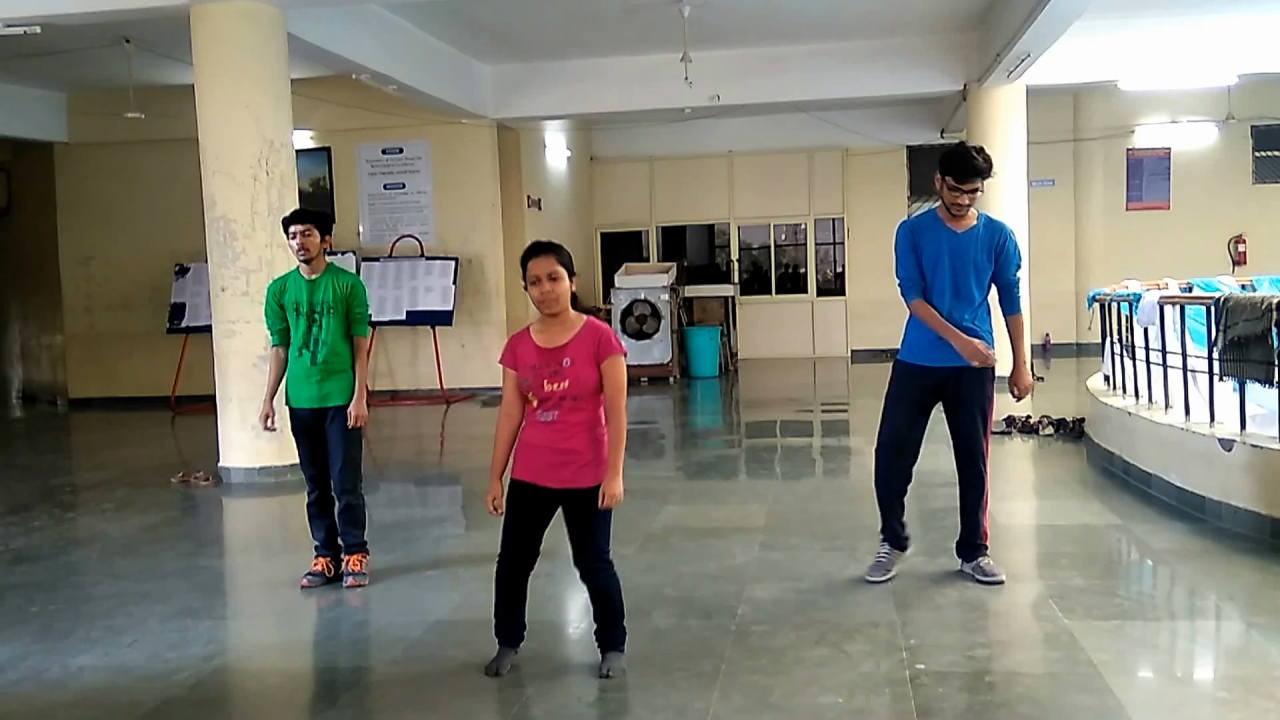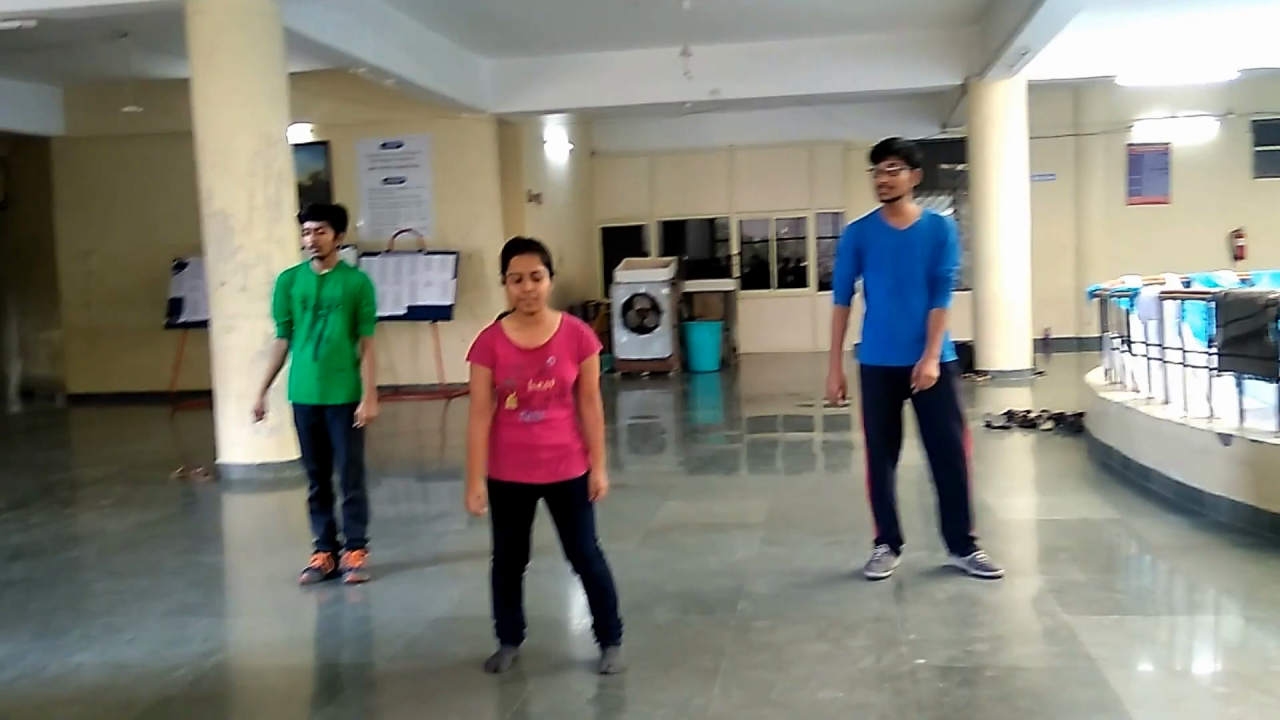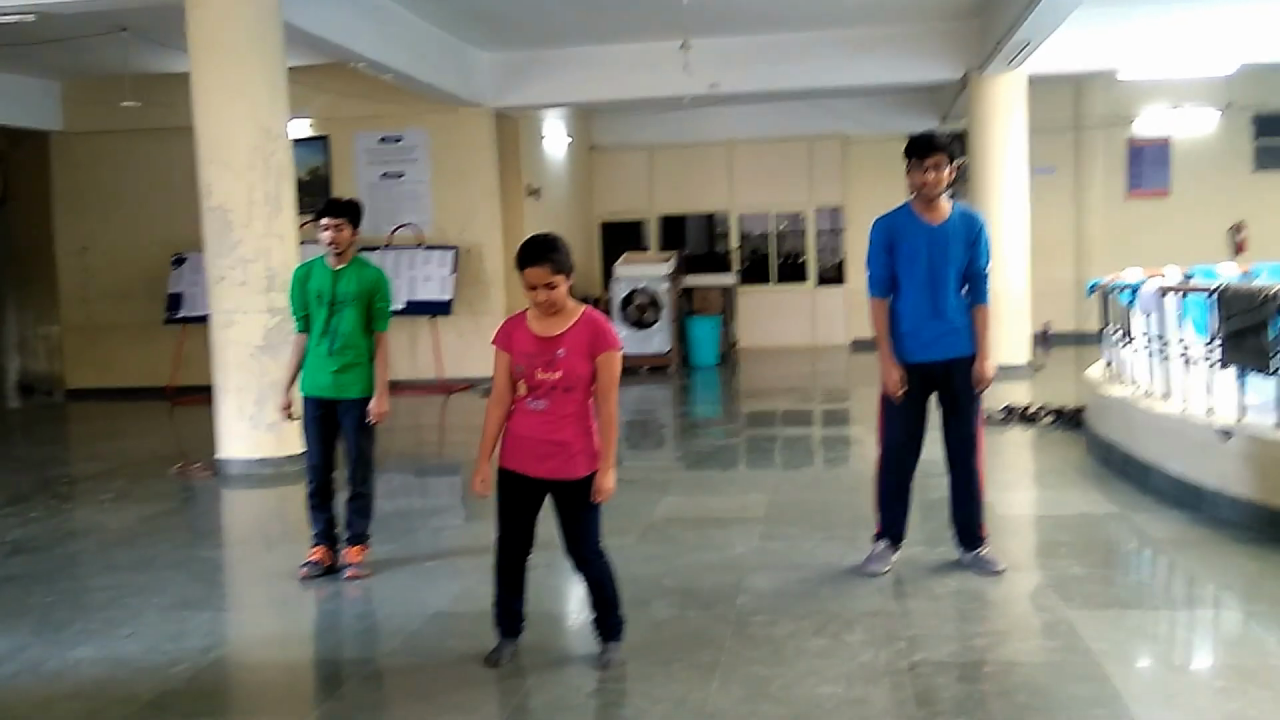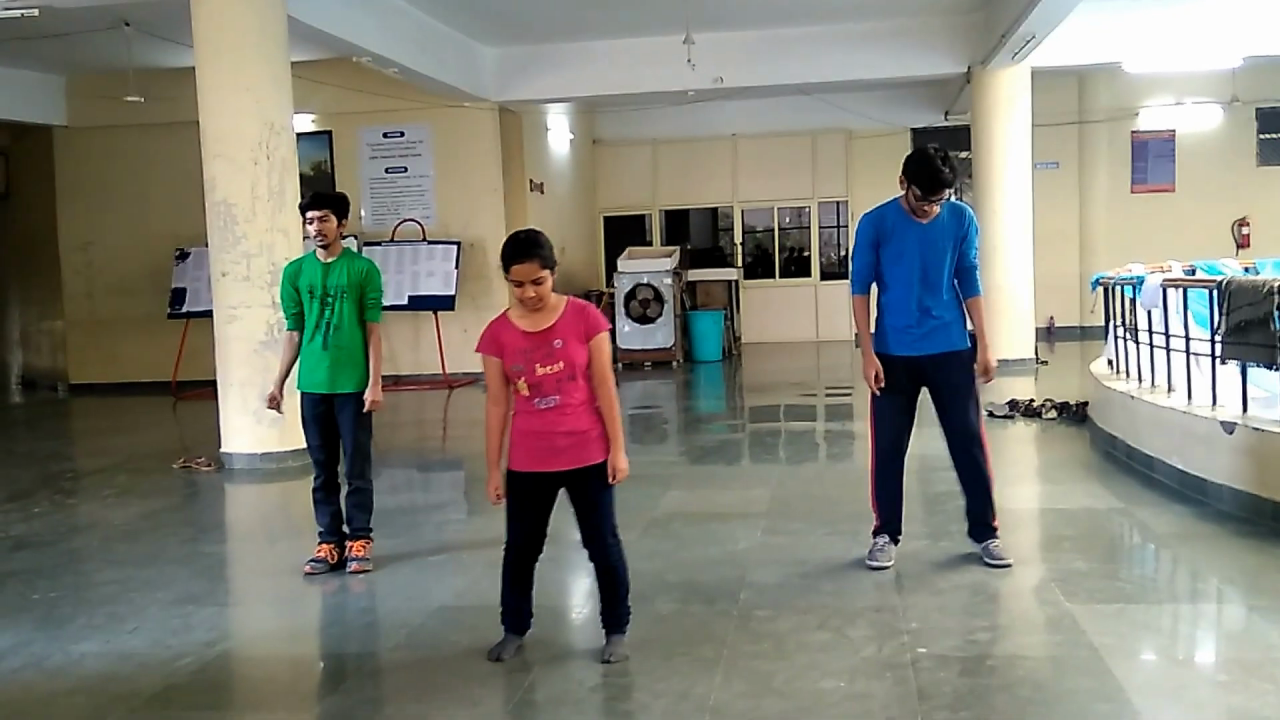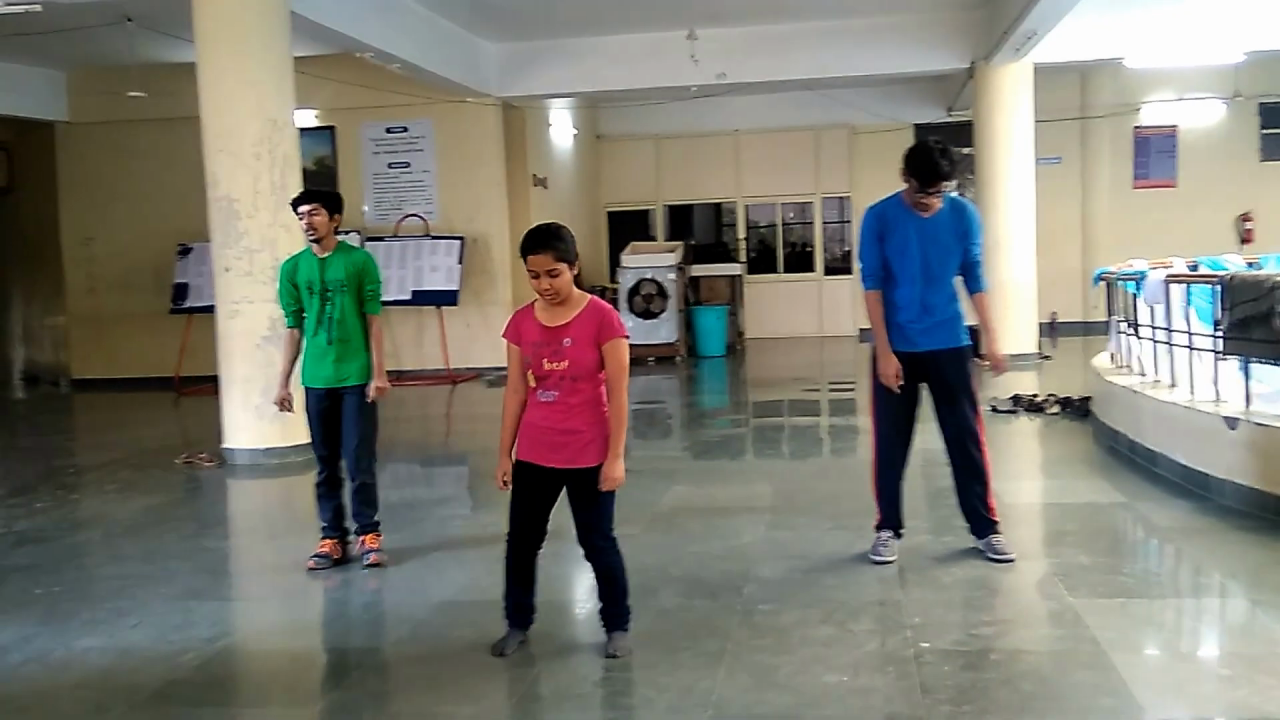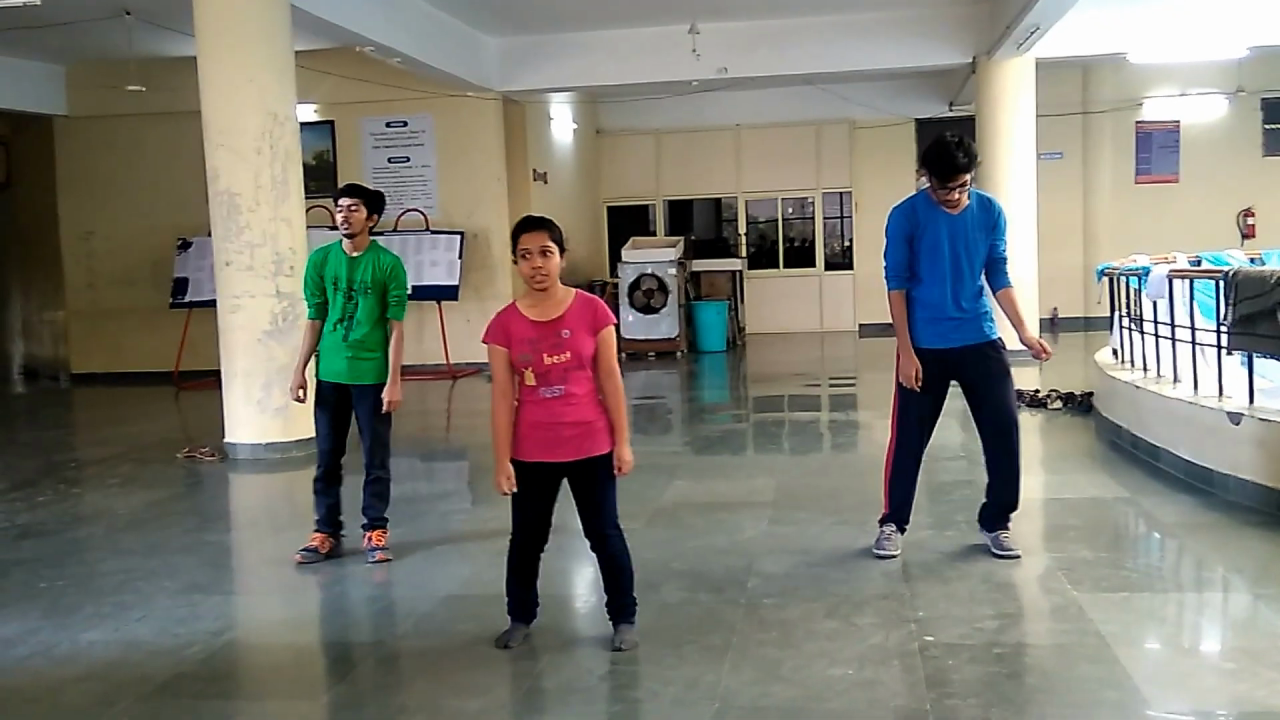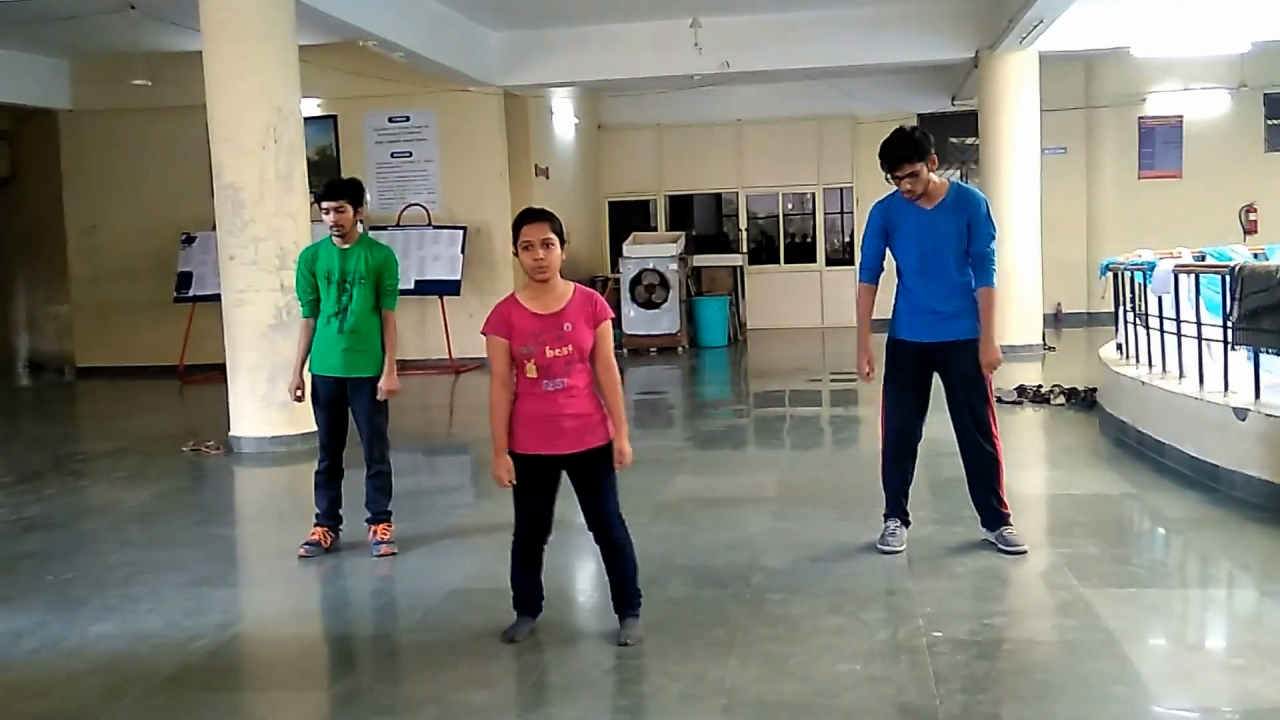
dt=0.7s
person 1, frame 1
left shoulder: (599, 337)
right shoulder: (518, 346)
left elbow: (615, 410)
right elbow: (511, 415)
left wrist: (614, 474)
right wrist: (495, 478)
left hip: (585, 476)
right hip: (530, 476)
left knee: (594, 564)
right knee: (513, 560)
left ankle: (613, 646)
right ankle: (508, 643)
person 1, frame 2
left shoulder: (576, 334)
right shoulder: (489, 342)
left elbow: (589, 404)
right elbow: (480, 415)
left wrist: (598, 466)
right wrist: (474, 481)
left hip: (568, 468)
right hip: (508, 473)
left knee: (586, 555)
right knee: (508, 558)
left ankle: (610, 641)
right ankle: (509, 640)
person 1, frame 3
left shoulder: (595, 328)
right shoulder: (511, 330)
left elbow: (607, 403)
right elbow: (500, 399)
left wrist: (607, 467)
right wrist: (484, 461)
left hip: (575, 466)
right hip: (519, 465)
left knee: (586, 552)
right knee: (510, 549)
left ankle: (611, 635)
right ankle: (508, 633)
person 1, frame 4
left shoulder: (584, 317)
right shoulder: (497, 332)
left elbow: (605, 385)
right elbow: (497, 404)
left wrist: (618, 448)
right wrist: (494, 468)
left hip: (587, 455)
right hip: (528, 462)
left knee: (602, 544)
right knee: (521, 547)
left ankle: (616, 630)
right ankle: (514, 629)
person 1, frame 5
left shoulder: (602, 317)
right shoulder: (521, 321)
left elbow: (617, 393)
right elbow: (516, 390)
left wrist: (615, 456)
right wrist: (505, 452)
left hip: (588, 455)
right hip: (534, 455)
left knee: (597, 542)
right knee: (521, 540)
left ankle: (617, 626)
right ankle: (518, 624)
person 1, frame 6
left shoulder: (591, 309)
right shoulder: (505, 322)
left elbow: (610, 379)
right elbow: (503, 395)
left wrist: (623, 441)
right wrist: (502, 460)
left hip: (591, 446)
right hip: (532, 452)
left knee: (605, 534)
right knee: (526, 537)
left ankle: (623, 619)
right ankle: (520, 618)
person 1, frame 7
left shoulder: (590, 304)
right shoulder: (505, 314)
left elbow: (606, 371)
right elbow: (500, 386)
left wrist: (621, 432)
right wrist: (500, 451)
left hip: (590, 439)
right hip: (530, 445)
left knee: (608, 526)
right knee: (529, 530)
left ankle: (629, 612)
right ankle: (526, 611)
person 2, frame 1
left shoulder: (997, 234)
right shoulder: (913, 231)
left elbow: (1011, 300)
right elbow: (913, 296)
left wrist: (1021, 363)
right wrist: (958, 340)
left hip: (975, 364)
right hip: (920, 359)
left knee: (974, 459)
right knee: (892, 450)
left ankle: (973, 551)
right ankle: (892, 541)
person 2, frame 2
left shoulder: (940, 229)
right shoulder: (857, 234)
left elbow: (942, 296)
right elbow: (842, 299)
left wrist: (930, 357)
right wrist: (835, 365)
left hip: (932, 360)
right hip: (878, 363)
left knee: (950, 452)
right knee: (880, 456)
left ankle: (963, 545)
right ankle: (887, 544)
person 2, frame 3
left shoulder: (971, 225)
right shoulder: (888, 227)
left elbow: (979, 293)
right elbow: (879, 295)
left wrist: (983, 355)
right wrist: (887, 360)
left hip: (960, 357)
right hip: (907, 358)
left knee: (965, 450)
right knee: (898, 451)
left ankle: (971, 540)
right ankle: (887, 539)
person 2, frame 4
left shoulder: (961, 219)
right shoulder: (875, 223)
left elbow: (969, 283)
right elbow: (860, 288)
left wrist: (983, 346)
right wrist: (868, 352)
left hip: (950, 348)
right hip: (894, 352)
left knee: (969, 439)
right knee: (888, 445)
left ankle: (984, 531)
right ankle: (886, 533)
person 2, frame 5
left shoulder: (964, 215)
right shoulder: (878, 218)
left elbow: (974, 280)
right elbow: (872, 285)
left wrist: (989, 338)
right wrist: (885, 351)
left hip: (951, 345)
right hip: (896, 348)
left knee: (967, 437)
right knee: (890, 441)
left ankle: (985, 528)
right ankle: (888, 528)
person 2, frame 6
left shoulder: (990, 211)
right shoulder: (905, 215)
left elbow: (998, 276)
right elbow: (897, 284)
left wrist: (1024, 331)
right wrist: (905, 352)
left hip: (980, 340)
right hip: (924, 345)
left knee: (1004, 431)
right knee: (908, 438)
left ankle: (995, 522)
right ankle: (893, 523)
person 2, frame 7
left shoulder: (970, 204)
right shoulder: (884, 213)
left elbow: (984, 272)
right elbow: (869, 275)
left wrist: (989, 338)
right wrist: (864, 341)
left hip: (965, 337)
right hip: (908, 339)
left knee: (978, 430)
right knee: (899, 431)
left ankle: (995, 520)
right ankle: (896, 518)
person 3, frame 1
left shoulder: (348, 284)
right shoulder: (279, 289)
left elbow: (360, 346)
right elbow: (279, 349)
left wrist: (360, 397)
right wrist: (268, 400)
left hip: (341, 397)
right hip: (301, 400)
left knee: (346, 482)
right knee: (315, 484)
left ankle: (355, 554)
right ankle: (325, 555)
person 3, frame 2
left shoulder: (357, 282)
right shoulder: (288, 281)
left elbow: (366, 344)
right elbow: (282, 340)
left wrist: (369, 396)
right wrist: (263, 390)
left hip: (344, 395)
right hip: (304, 395)
left knee: (351, 477)
right knee: (317, 479)
left ankle: (355, 550)
right ankle: (325, 550)
person 3, frame 3
left shoulder: (372, 277)
right shoulder: (305, 275)
left elbow: (380, 340)
right elbow: (302, 336)
left wrist: (381, 393)
right wrist: (287, 387)
left hip: (357, 390)
right hip: (316, 389)
left knee: (359, 474)
right knee: (317, 473)
left ankle: (356, 545)
right ankle: (322, 545)
person 3, frame 4
left shoulder: (363, 269)
right shoulder: (295, 272)
left elbow: (373, 330)
right elbow: (294, 332)
left wrist: (375, 382)
right wrist: (279, 382)
left hip: (352, 384)
right hip: (313, 385)
left knee: (357, 468)
right knee: (323, 469)
left ankle: (359, 540)
right ankle: (330, 542)
person 3, frame 5
left shoulder: (359, 261)
right shoulder: (292, 269)
left elbow: (373, 321)
right elbow: (294, 329)
left wrist: (379, 372)
right wrist: (284, 382)
left hip: (356, 376)
right hip: (316, 379)
left knee: (360, 460)
right knee: (326, 463)
left ankle: (368, 534)
right ankle: (332, 538)
person 3, frame 6
left shoulder: (389, 264)
right shoulder: (320, 260)
left elbow: (396, 327)
right elbow: (315, 320)
left wrist: (394, 381)
right wrist: (299, 370)
left hip: (372, 375)
right hip: (330, 374)
left knee: (376, 458)
right knee: (327, 458)
left ankle: (375, 531)
right ankle: (326, 533)
person 3, frame 7
left shoulder: (380, 256)
right shoulder: (311, 257)
left elbow: (388, 317)
right elbow: (309, 318)
left wrist: (390, 370)
right wrist: (297, 370)
left hip: (368, 369)
right hip: (325, 370)
left knee: (375, 452)
right knee: (328, 453)
left ankle: (380, 525)
right ankle: (326, 526)
